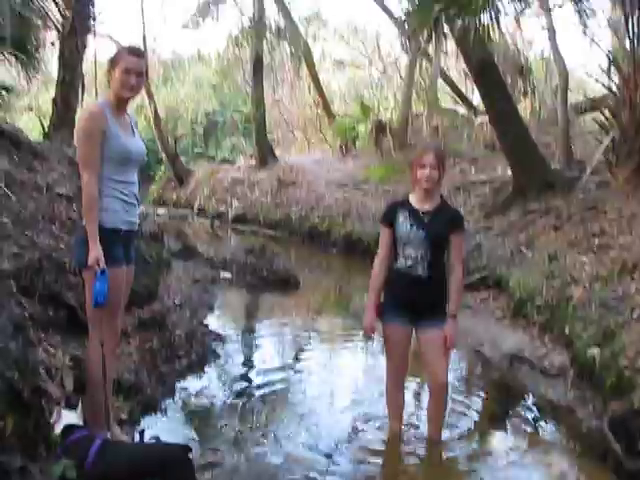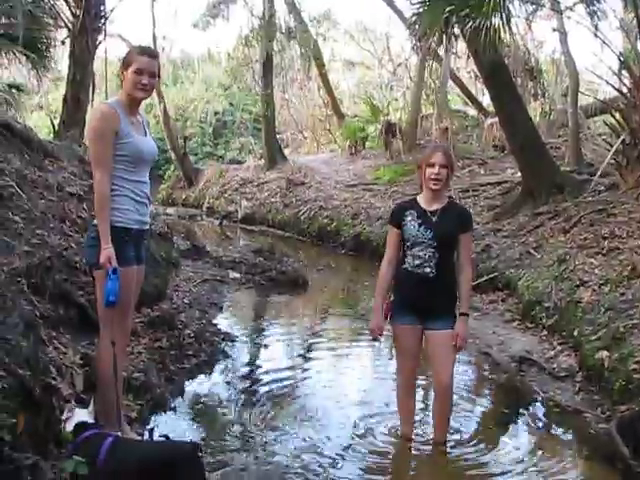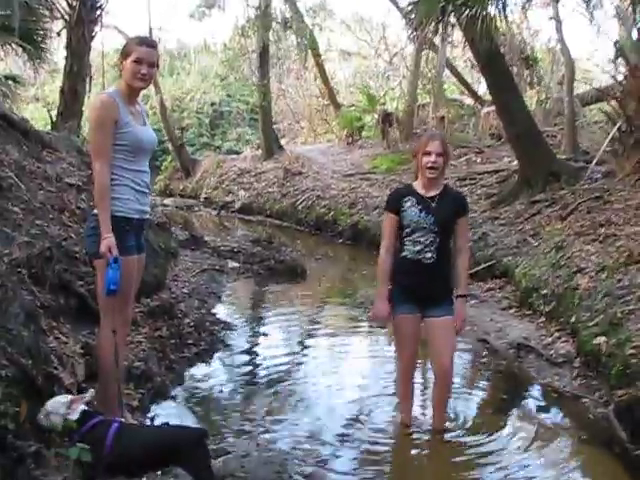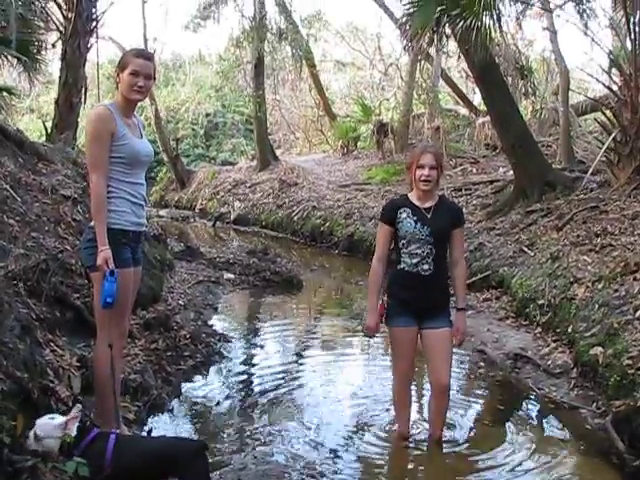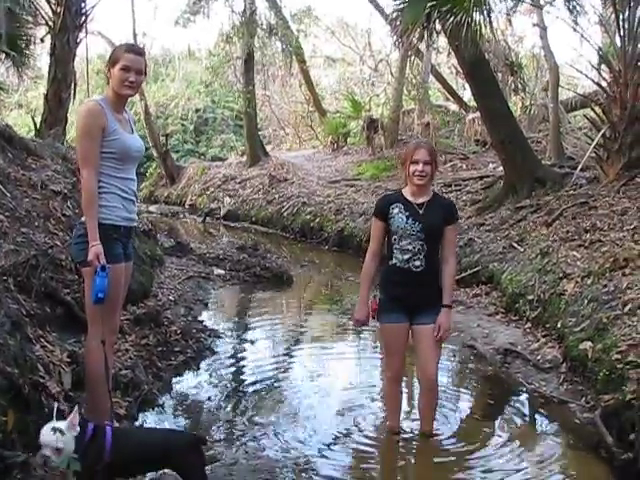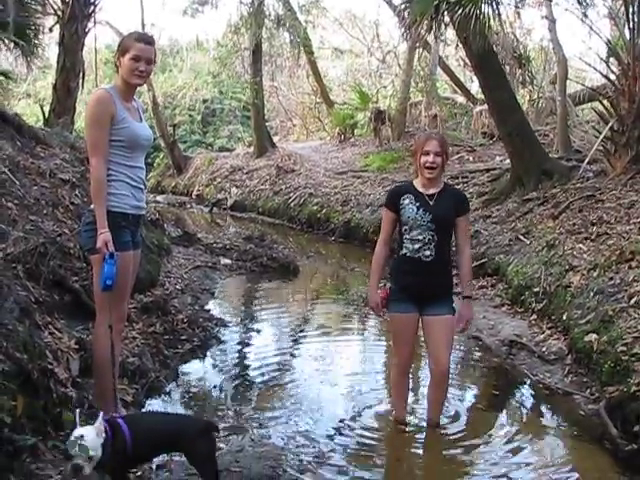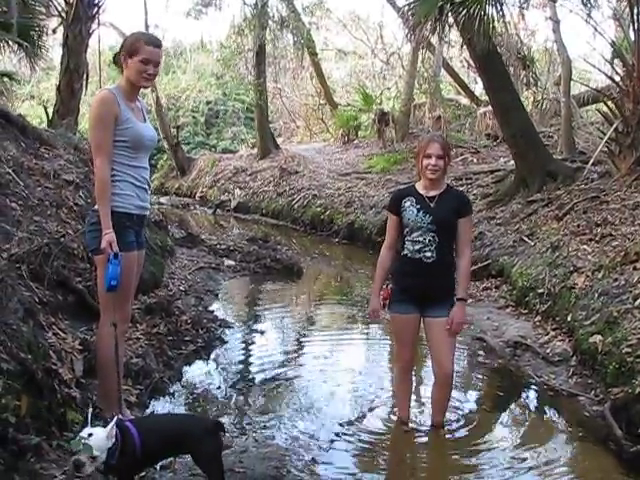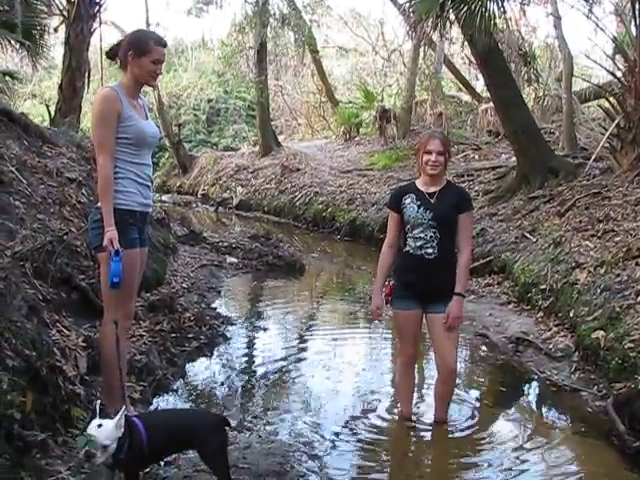
dt=0.4s
person 1, frame 1
left shoulder: (129, 120)
right shoulder: (95, 115)
right elbow: (89, 180)
left wrist: (127, 232)
right wrist: (94, 243)
left hip: (126, 232)
right hip: (104, 232)
left knee: (113, 333)
right knee: (102, 334)
left ankle: (106, 422)
right ankle: (99, 429)
person 1, frame 2
left shoulder: (141, 120)
right shoulder: (107, 114)
right elbow: (101, 179)
left wrist: (139, 231)
right wrist: (106, 242)
left hip: (137, 232)
right hip: (115, 231)
left knee: (123, 332)
right knee: (112, 333)
left ankle: (117, 421)
right ankle: (110, 426)
person 1, frame 3
left shoulder: (140, 110)
right shoulder: (106, 104)
right elbow: (100, 170)
left wrist: (137, 221)
right wrist: (106, 231)
left hip: (137, 221)
right hip: (115, 221)
left knee: (124, 321)
right knee: (113, 322)
left ankle: (118, 410)
right ankle: (111, 415)
person 1, frame 4
left shoulder: (136, 122)
right shoulder: (103, 116)
right elbow: (97, 182)
left wrist: (134, 234)
right wrist: (103, 244)
left hip: (134, 234)
right hip: (111, 234)
left knee: (120, 334)
right knee: (109, 335)
left ankle: (113, 423)
right ankle: (108, 429)
person 1, frame 5
left shoulder: (127, 118)
right shoulder: (94, 111)
right elbow: (88, 177)
left wrist: (124, 231)
right wrist: (94, 239)
left hip: (124, 230)
right hip: (102, 230)
left knee: (111, 330)
right knee: (100, 331)
left ankle: (104, 418)
right ankle: (100, 425)
person 1, frame 6
left shoulder: (136, 106)
right shoulder: (104, 99)
right elbow: (97, 165)
left wrist: (132, 219)
right wrist: (102, 226)
left hip: (133, 218)
right hip: (111, 218)
left knee: (119, 317)
right knee: (108, 318)
left ankle: (112, 405)
right ankle: (107, 412)
person 1, frame 7
left shoulder: (140, 106)
right shoulder: (107, 100)
right elbow: (102, 166)
left wrist: (135, 220)
right wrist: (107, 227)
left hip: (137, 217)
right hip: (115, 218)
left knee: (123, 318)
right knee: (112, 318)
left ankle: (116, 405)
right ankle: (112, 412)
person 1, frame 8
left shoulder: (142, 104)
right shoulder: (109, 98)
right elbow: (104, 164)
left wrist: (139, 217)
right wrist: (109, 224)
left hip: (139, 215)
right hip: (118, 215)
left knee: (126, 315)
right knee: (116, 316)
left ankle: (119, 402)
right ankle: (115, 409)
person 2, frame 1
left shoulder: (450, 216)
right shoulder: (395, 210)
left elbow: (455, 268)
right elbow: (382, 260)
left wrist: (452, 317)
right wrist: (371, 307)
left hip: (432, 308)
right hip: (396, 304)
left knee: (439, 381)
right knee: (396, 374)
left ankle: (433, 441)
right ankle: (395, 435)
person 2, frame 2
left shoulder: (459, 215)
right shoulder: (403, 211)
left elbow: (465, 267)
right elbow: (389, 261)
left wrist: (463, 316)
right wrist: (377, 309)
left hip: (442, 308)
right hip: (405, 304)
left knee: (444, 382)
right knee: (406, 376)
left ankle: (439, 444)
right ankle: (406, 438)
person 2, frame 3
left shoulder: (456, 201)
right shoulder: (399, 197)
left elbow: (461, 251)
right elbow: (387, 249)
left wrist: (461, 298)
right wrist: (381, 296)
left hip: (440, 295)
right hip: (404, 292)
left knee: (444, 369)
right knee: (405, 364)
left ankle: (438, 431)
right ankle: (406, 425)
person 2, frame 4
left shoulder: (452, 211)
right shoulder: (394, 208)
left elbow: (457, 263)
right elbow: (379, 260)
left wrist: (461, 311)
right wrist: (371, 308)
left hip: (437, 307)
right hip: (401, 304)
left knee: (442, 382)
right knee: (402, 377)
left ankle: (435, 442)
right ankle: (402, 437)
person 2, frame 5
left shoulder: (445, 208)
right shoulder: (387, 204)
left elbow: (449, 260)
right elbow: (373, 254)
left wrist: (446, 308)
right wrist: (362, 301)
left hip: (428, 303)
right hip: (393, 300)
left knee: (429, 377)
right knee: (393, 372)
left ankle: (426, 436)
right ankle: (393, 433)
person 2, frame 6
left shoulder: (456, 199)
right shoulder: (398, 194)
left elbow: (463, 250)
right elbow: (383, 243)
left wrist: (467, 298)
right wrist: (373, 287)
left hip: (439, 294)
right hip: (402, 290)
left knee: (441, 368)
right knee: (401, 362)
left ankle: (432, 426)
right ankle: (399, 422)
person 2, frame 7
left shoulder: (458, 201)
right shoulder: (401, 198)
left elbow: (464, 254)
right elbow: (389, 247)
left wrist: (460, 301)
right wrist: (375, 292)
left hip: (440, 295)
right hip: (404, 292)
left knee: (445, 370)
right knee: (403, 362)
left ankle: (436, 427)
right ankle: (402, 424)
person 2, frame 8
left shoulder: (458, 197)
right shoulder: (401, 195)
left elbow: (464, 249)
right elbow: (390, 245)
left wrist: (458, 296)
right wrist: (377, 291)
left hip: (442, 292)
right hip: (406, 289)
left knee: (448, 366)
right knee: (406, 357)
left ankle: (440, 422)
right ankle: (405, 419)
